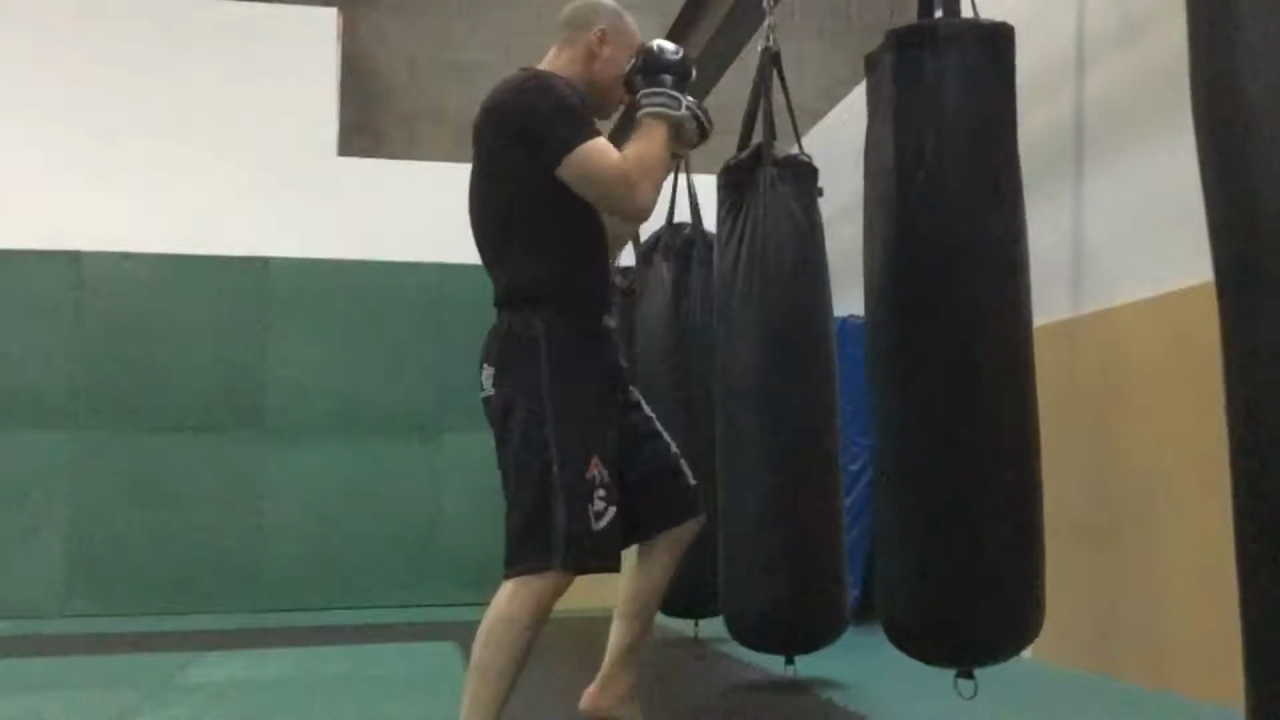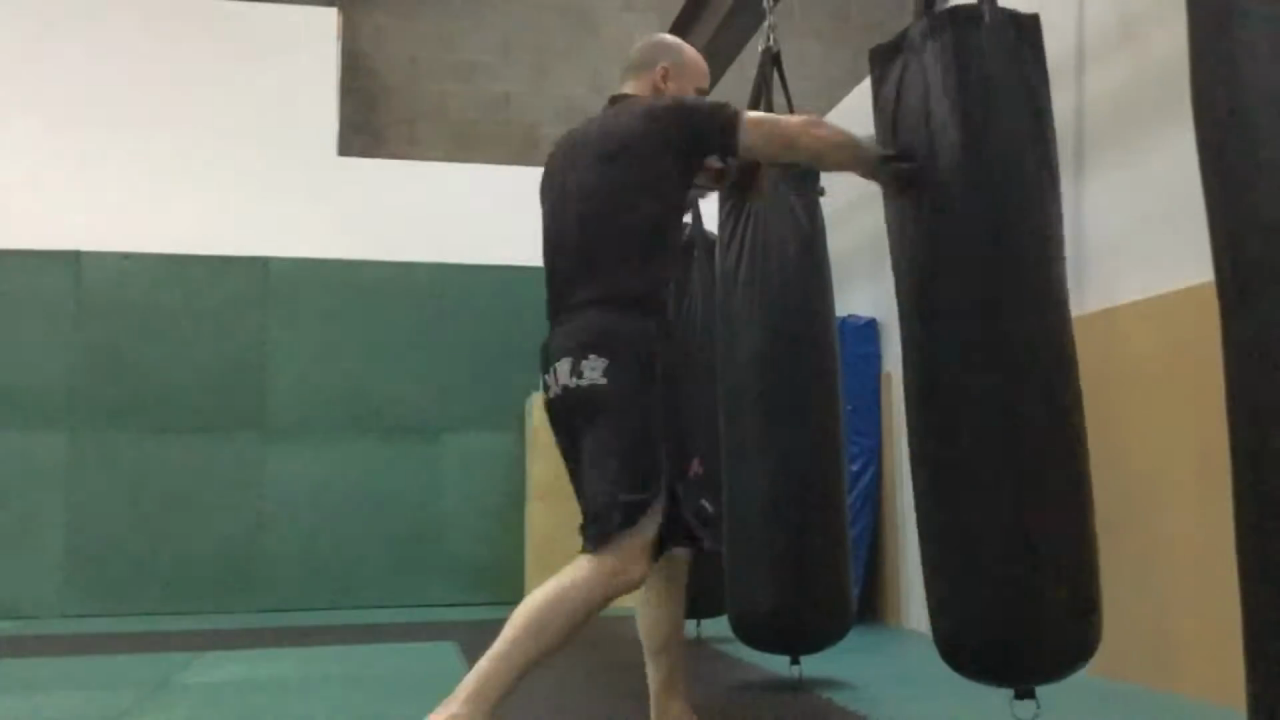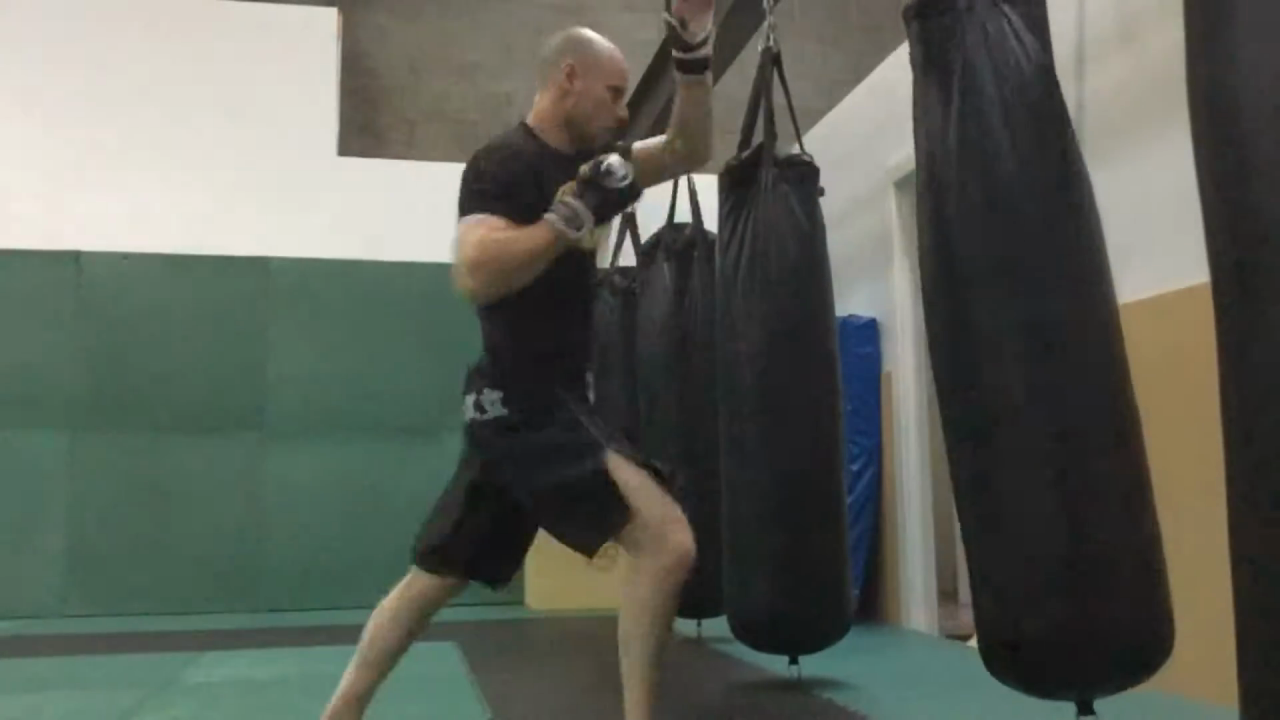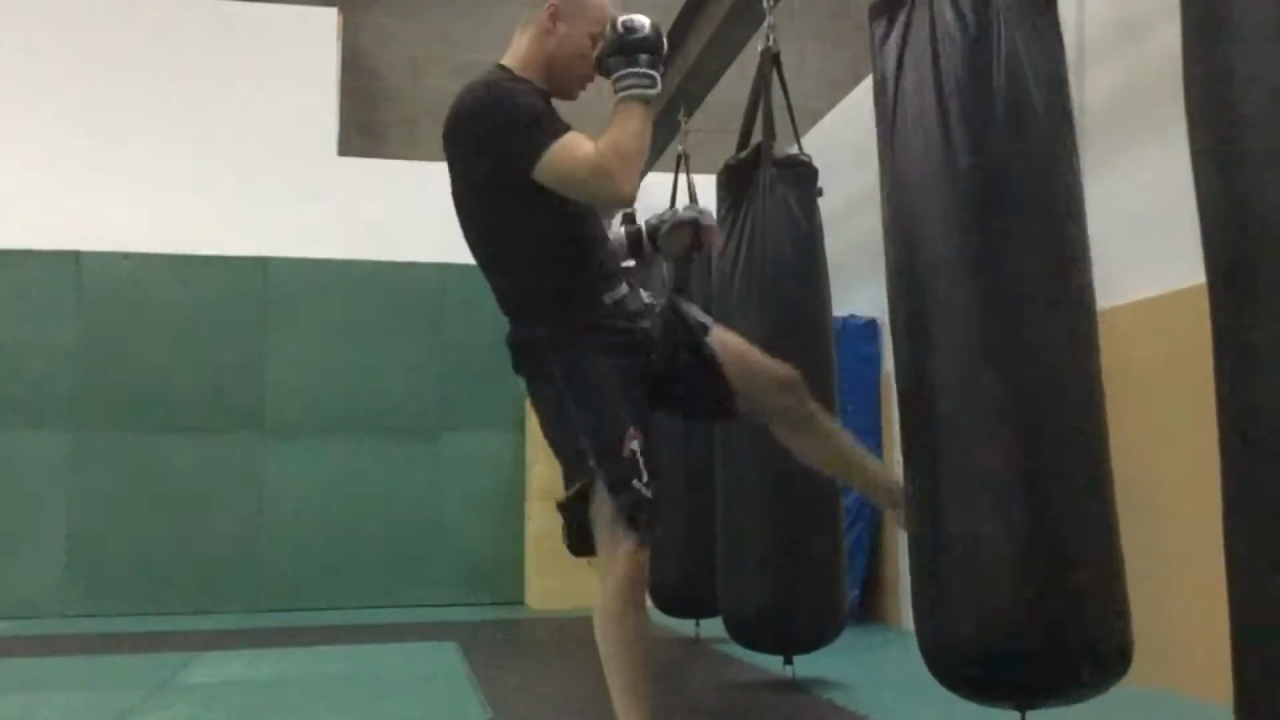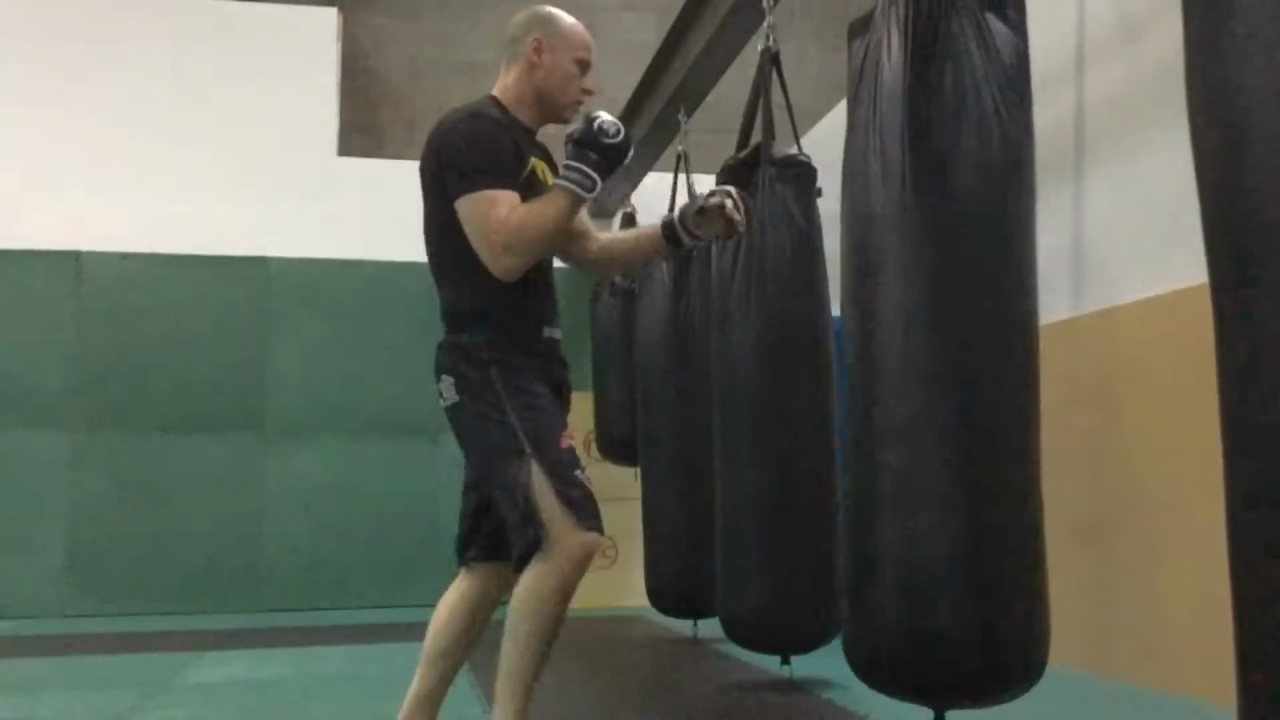
dt=0.5s
person 1, frame 1
left shoulder: (549, 115)
right shoulder: (533, 98)
left elbow: (600, 232)
right elbow: (629, 194)
left wrist: (672, 144)
right wrist: (662, 101)
left hip: (585, 351)
right hip: (545, 352)
left knee: (675, 515)
right knee: (546, 565)
person 1, frame 2
left shoulder: (578, 149)
right shoulder: (670, 122)
right elbow: (796, 137)
left wrist: (682, 172)
right wrist: (877, 157)
left hip: (586, 358)
right hip: (620, 355)
left knee: (667, 546)
right knee: (622, 558)
person 1, frame 3
left shoulder: (574, 158)
right shoulder: (507, 162)
left elbow: (687, 151)
right elbow: (477, 277)
right wrist: (579, 212)
left hip: (528, 404)
right hip: (526, 401)
left knee: (439, 574)
right knee: (669, 542)
person 1, frame 4
left shoulder: (532, 108)
right shoulder: (490, 105)
right elbow: (614, 182)
left wrist: (650, 239)
right wrist: (637, 81)
left hip: (629, 314)
right hip: (573, 352)
left knee: (781, 390)
right knee: (627, 553)
left ankle: (904, 502)
person 1, frame 5
left shoulder: (531, 149)
right shoulder: (469, 134)
left elbow: (595, 253)
right elbow: (506, 255)
left wrist: (685, 226)
right wrist: (583, 171)
left hip: (528, 366)
right hip: (490, 367)
left knee: (492, 563)
right knee: (572, 539)
